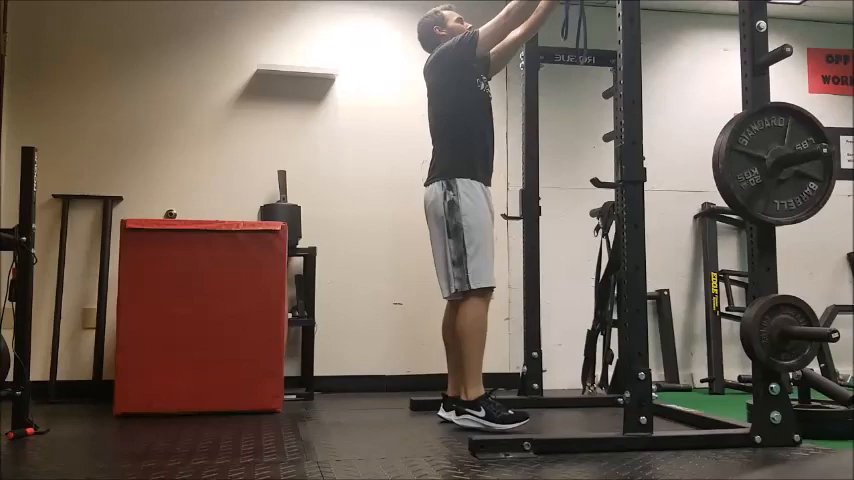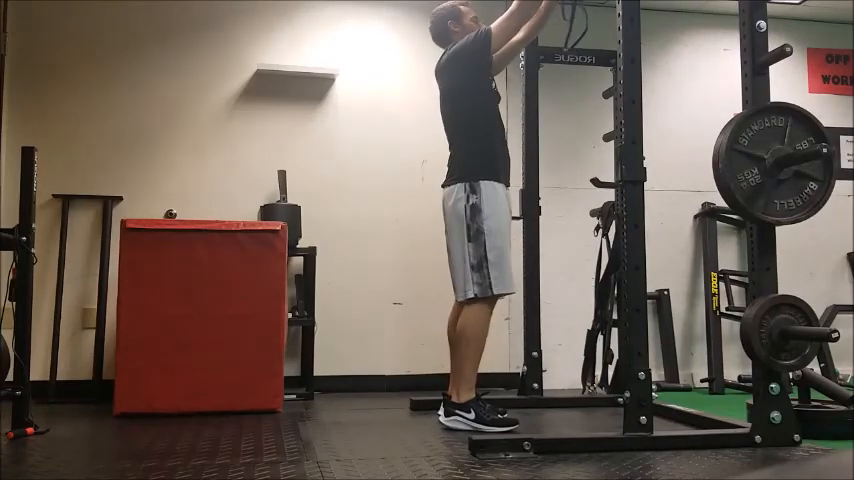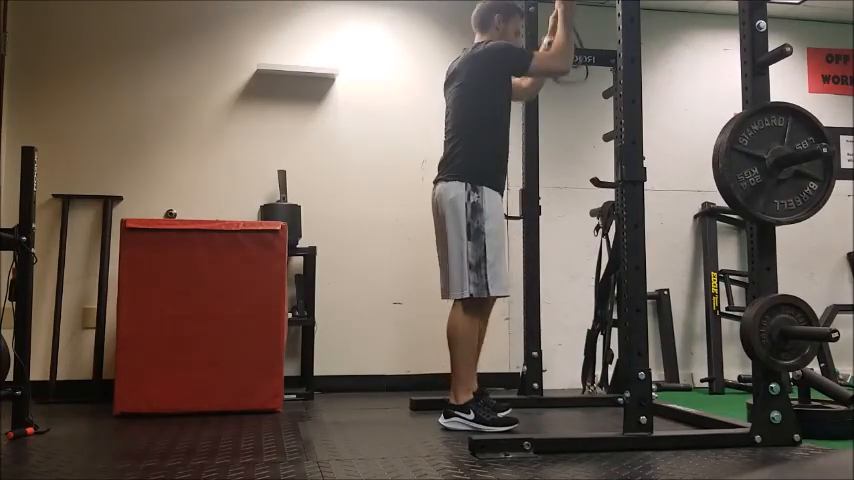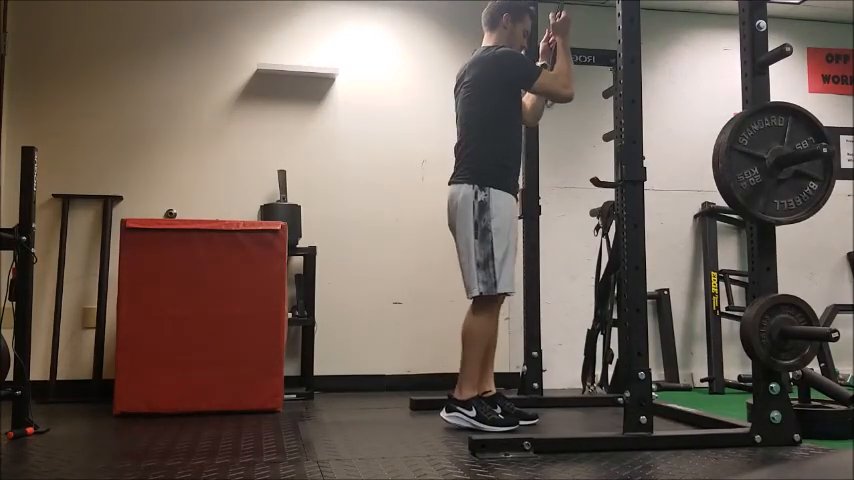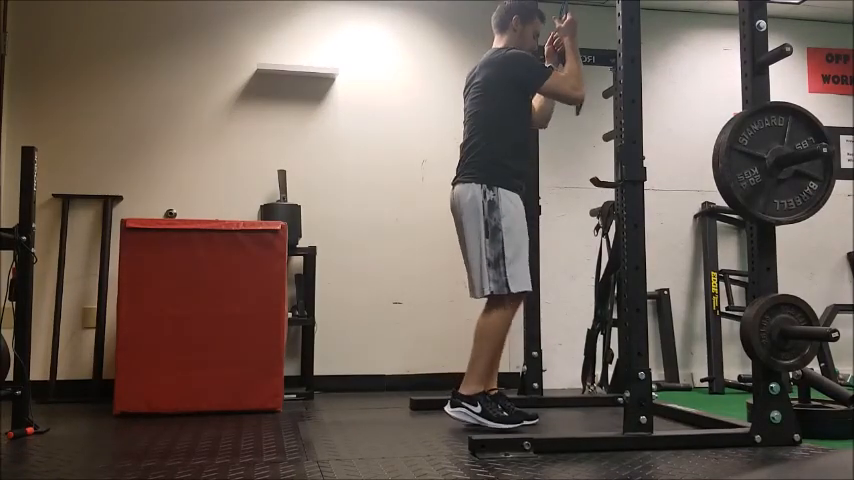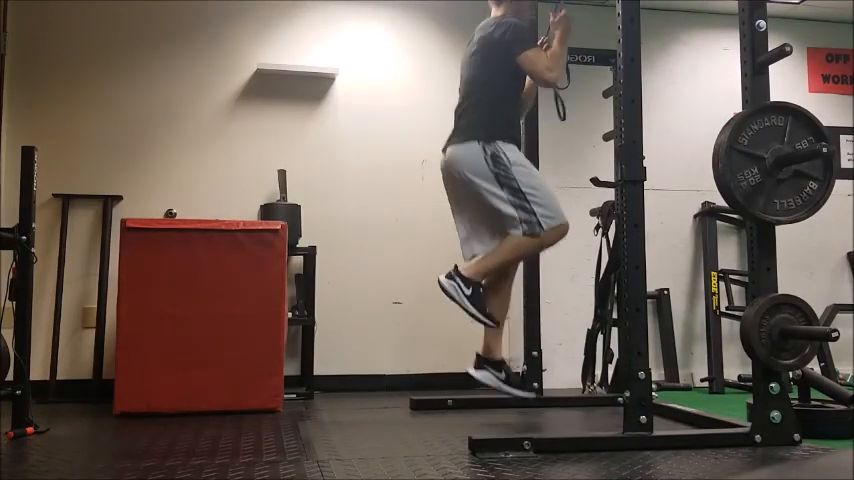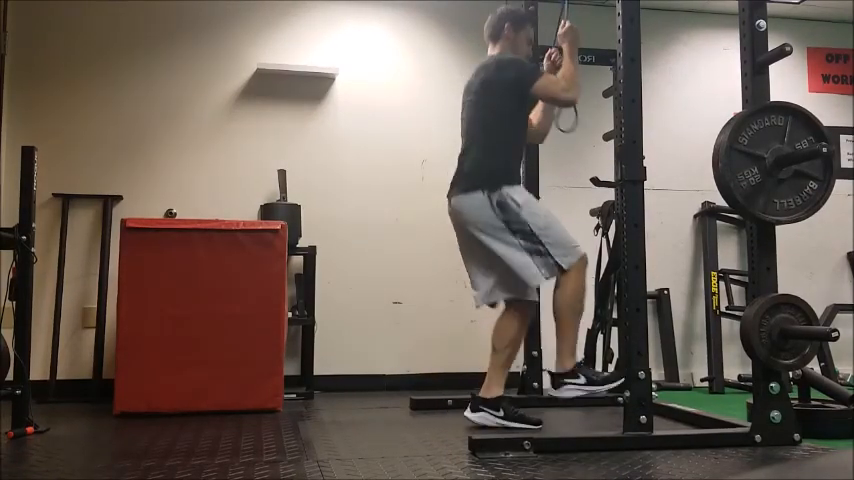
dt=0.4s
person 1, frame 1
left shoulder: (469, 69)
right shoulder: (445, 60)
left elbow: (517, 34)
left hip: (465, 186)
right hip: (456, 185)
left knee: (463, 293)
right knee: (475, 290)
left ankle: (457, 396)
right ankle: (473, 398)
person 1, frame 2
left shoulder: (472, 65)
right shoulder: (459, 57)
left elbow: (523, 35)
left hip: (474, 187)
right hip: (477, 187)
left knee: (471, 296)
right knee: (481, 295)
left ankle: (457, 396)
right ankle: (462, 403)
person 1, frame 3
left shoulder: (471, 64)
right shoulder: (493, 55)
left elbow: (526, 85)
right elbow: (560, 64)
left wrist: (551, 36)
left hip: (465, 188)
right hip: (472, 189)
left knee: (479, 294)
right knee: (474, 295)
left ankle: (467, 393)
right ankle: (460, 404)
person 1, frame 4
left shoulder: (481, 68)
right shoulder: (501, 60)
left elbow: (529, 114)
right elbow: (564, 90)
left wrist: (543, 61)
right wrist: (561, 42)
left hip: (482, 190)
right hip: (483, 191)
left knee: (491, 296)
right knee: (488, 296)
left ankle: (485, 394)
right ankle: (463, 400)
person 1, frame 5
left shoulder: (489, 69)
right shoulder: (513, 61)
left elbow: (538, 117)
right elbow: (576, 92)
left wrist: (551, 64)
right wrist: (571, 43)
left hip: (480, 189)
right hip: (488, 191)
left knee: (503, 296)
right knee: (506, 294)
left ankle: (485, 393)
right ankle: (469, 394)
person 1, frame 6
left shoulder: (487, 38)
left elbow: (517, 104)
right elbow: (550, 74)
left wrist: (537, 58)
right wrist: (560, 34)
left hip: (463, 151)
right hip: (484, 147)
left knee: (511, 249)
right knee: (551, 225)
left ankle: (491, 359)
right ankle: (466, 276)
person 1, frame 7
left shoulder: (482, 79)
right shoulder: (507, 67)
left elbow: (533, 133)
right elbow: (568, 95)
left wrist: (546, 89)
right wrist: (569, 49)
left hip: (469, 198)
right hip: (491, 193)
left knee: (520, 300)
right knee: (571, 263)
left ankle: (488, 399)
right ankle: (567, 370)
